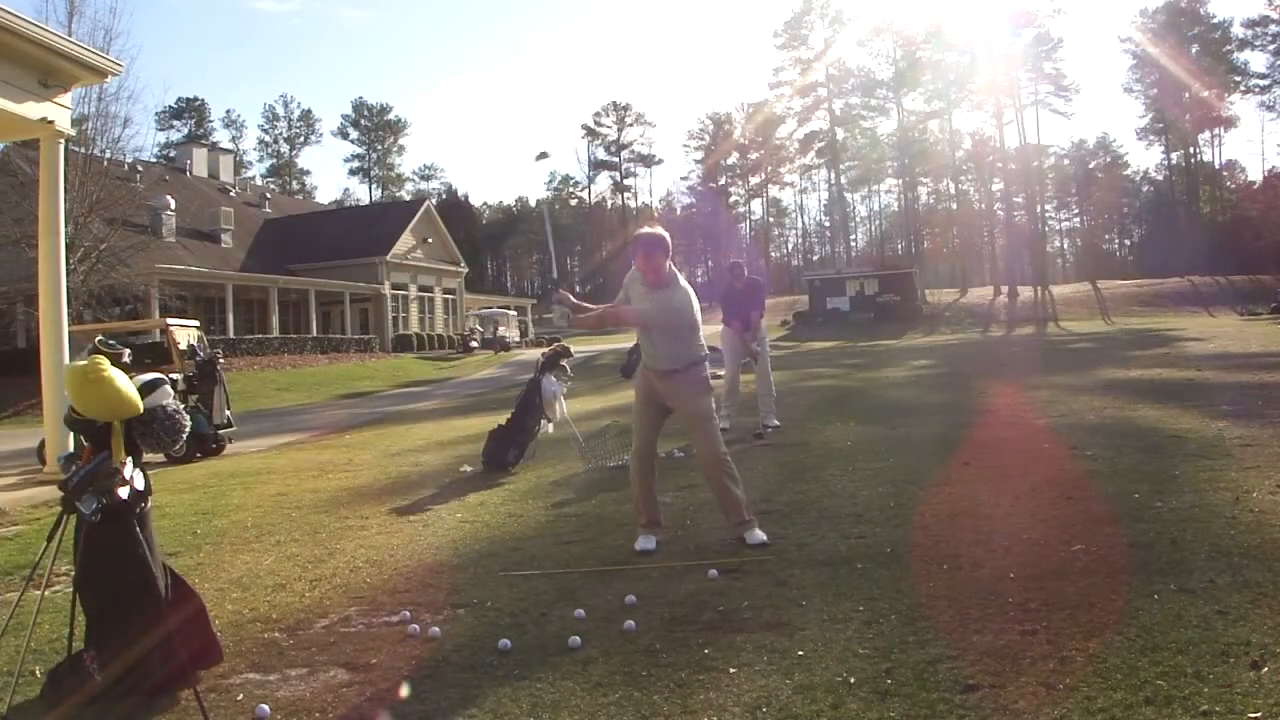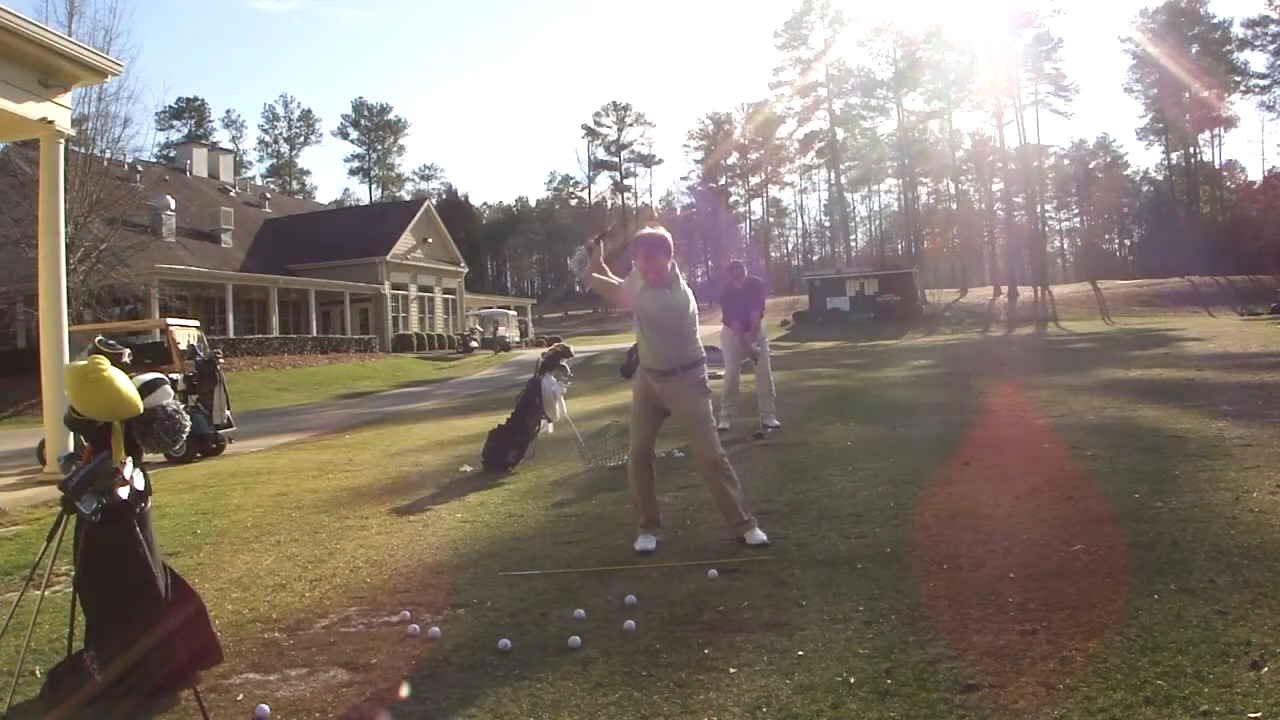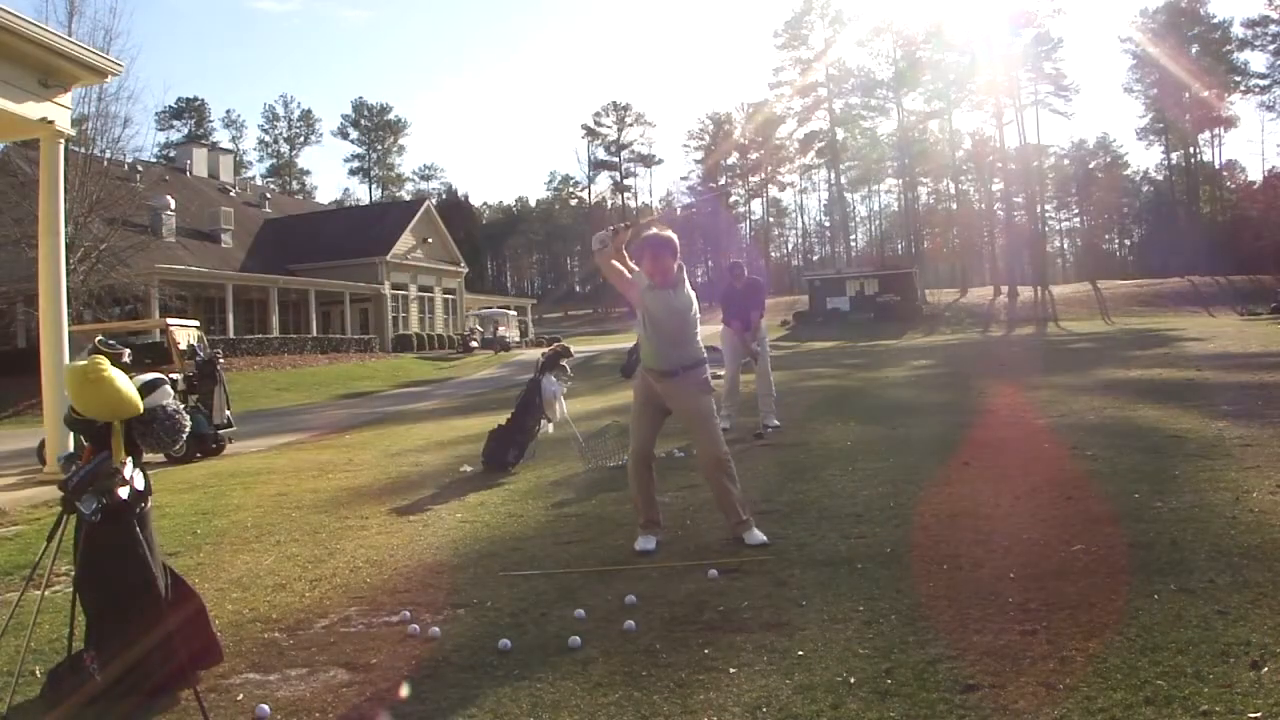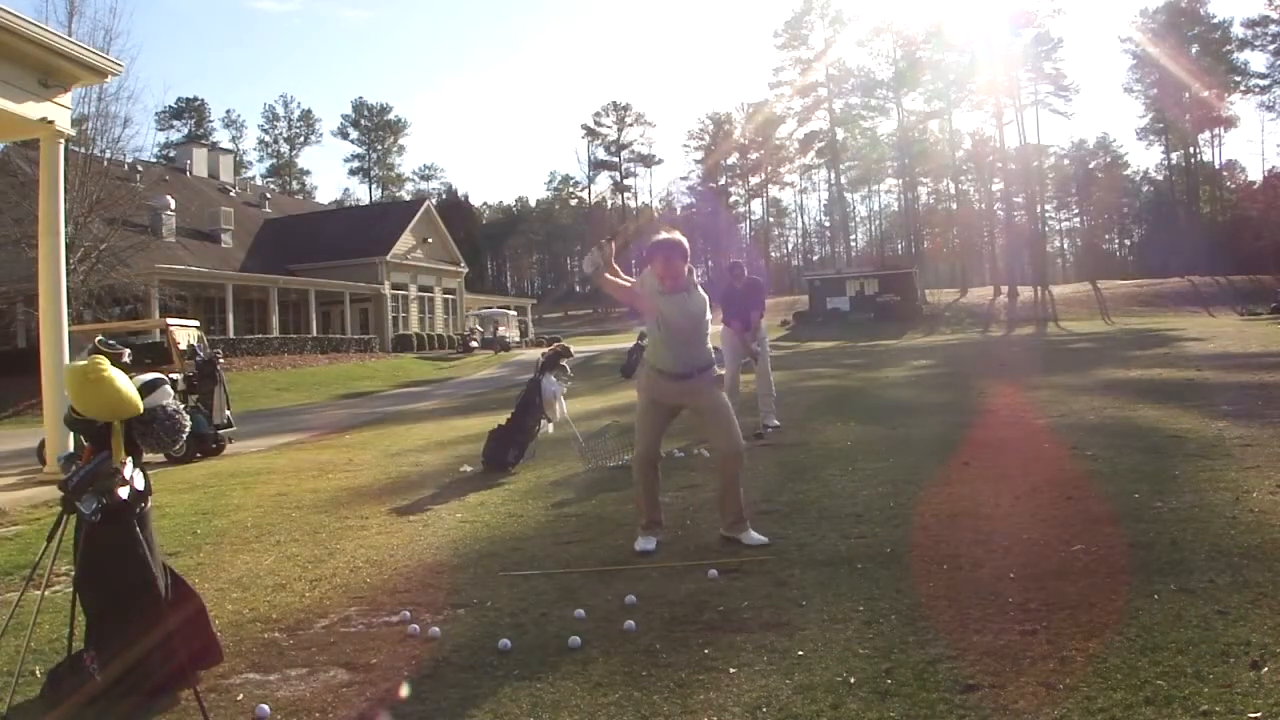
dt=0.1s
person 1, frame 1
left shoulder: (676, 301)
right shoulder: (637, 277)
left elbow: (617, 316)
right elbow: (615, 309)
left wrist: (575, 319)
right wrist: (576, 305)
left hip: (687, 378)
right hip: (650, 374)
left knee: (712, 452)
right knee: (641, 453)
left ankle: (744, 522)
right ankle: (649, 527)
person 1, frame 2
left shoulder: (671, 303)
right shoulder: (643, 277)
left elbow: (617, 295)
right elbow: (620, 286)
left wrist: (592, 271)
right wrist: (598, 262)
left hip: (685, 379)
right hip: (648, 376)
left knee: (709, 454)
right knee: (639, 454)
left ankle: (743, 523)
right ankle: (648, 527)
person 1, frame 3
left shoulder: (673, 304)
right shoulder: (650, 275)
left elbow: (626, 283)
left wrist: (605, 255)
right wrist: (617, 247)
left hip: (687, 379)
right hip: (649, 376)
left knee: (713, 452)
right knee: (639, 454)
left ankle: (741, 523)
right ankle: (648, 527)
person 1, frame 4
left shoulder: (691, 306)
right shoulder: (654, 274)
left elbow: (634, 297)
right elbow: (634, 287)
left wrist: (600, 272)
right wrist: (608, 263)
left hip: (698, 381)
right hip: (656, 378)
left knee: (730, 449)
right knee: (643, 455)
left ankle: (735, 523)
right ankle: (649, 527)
